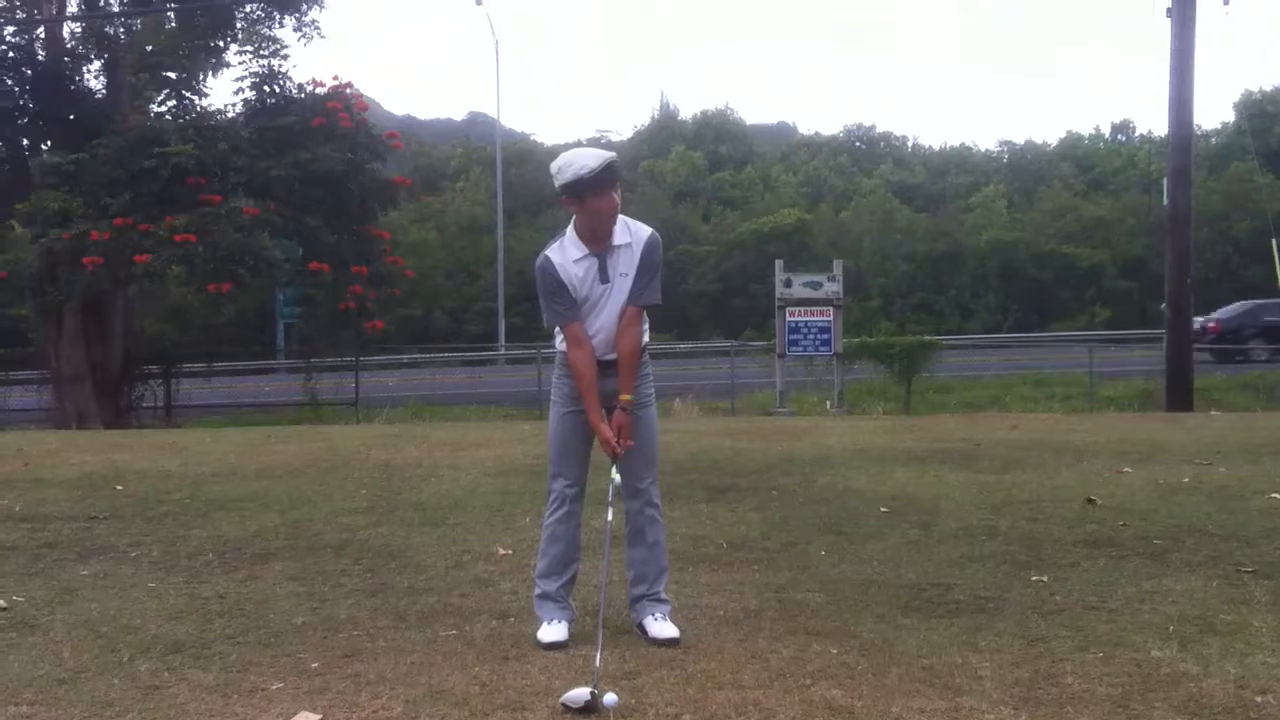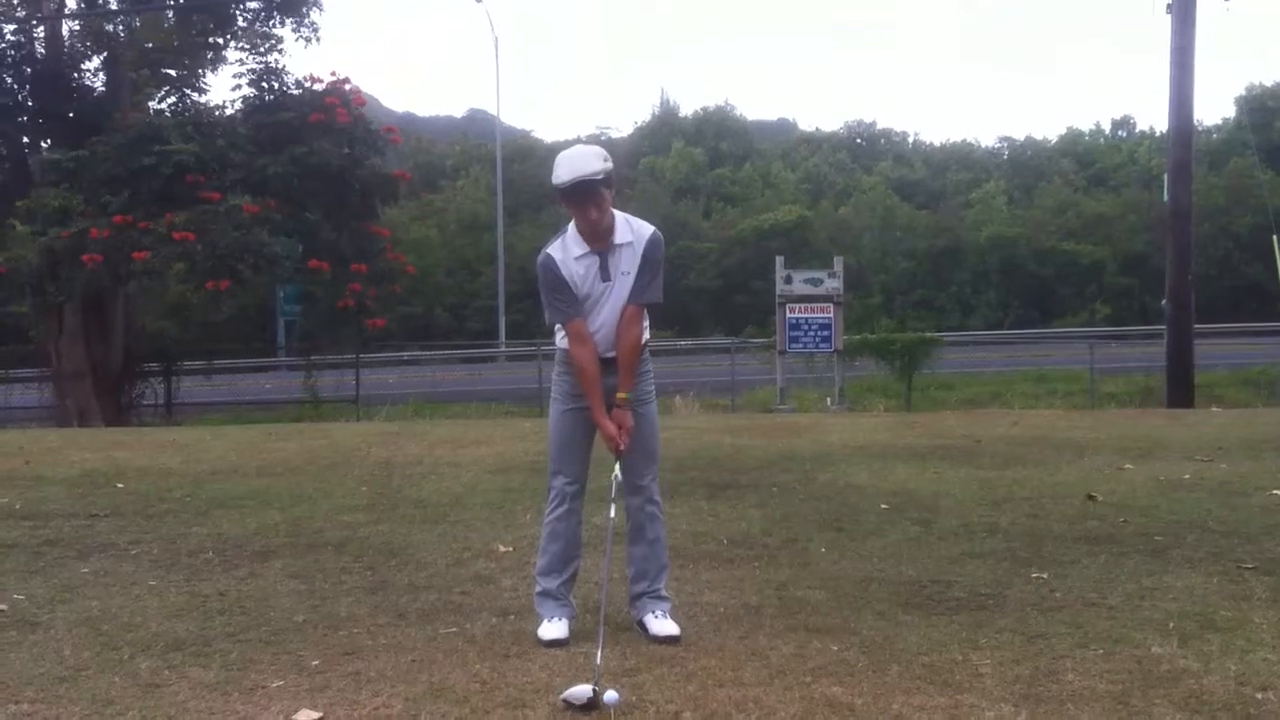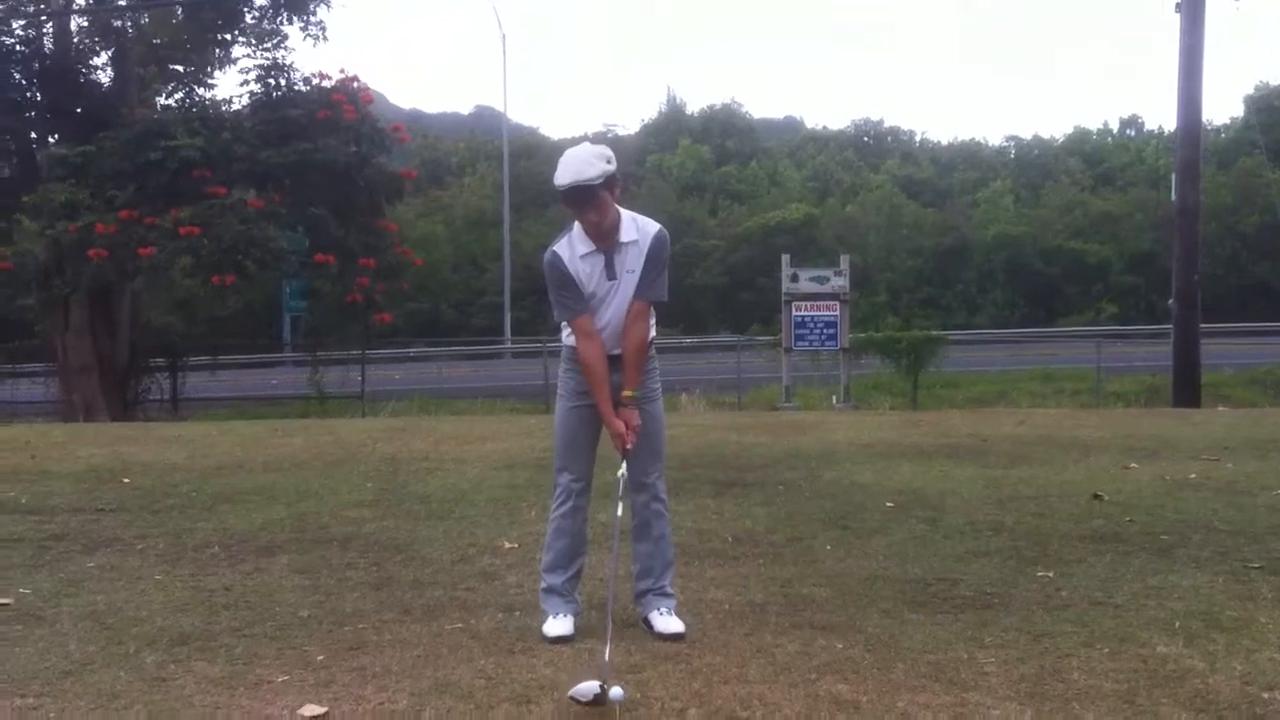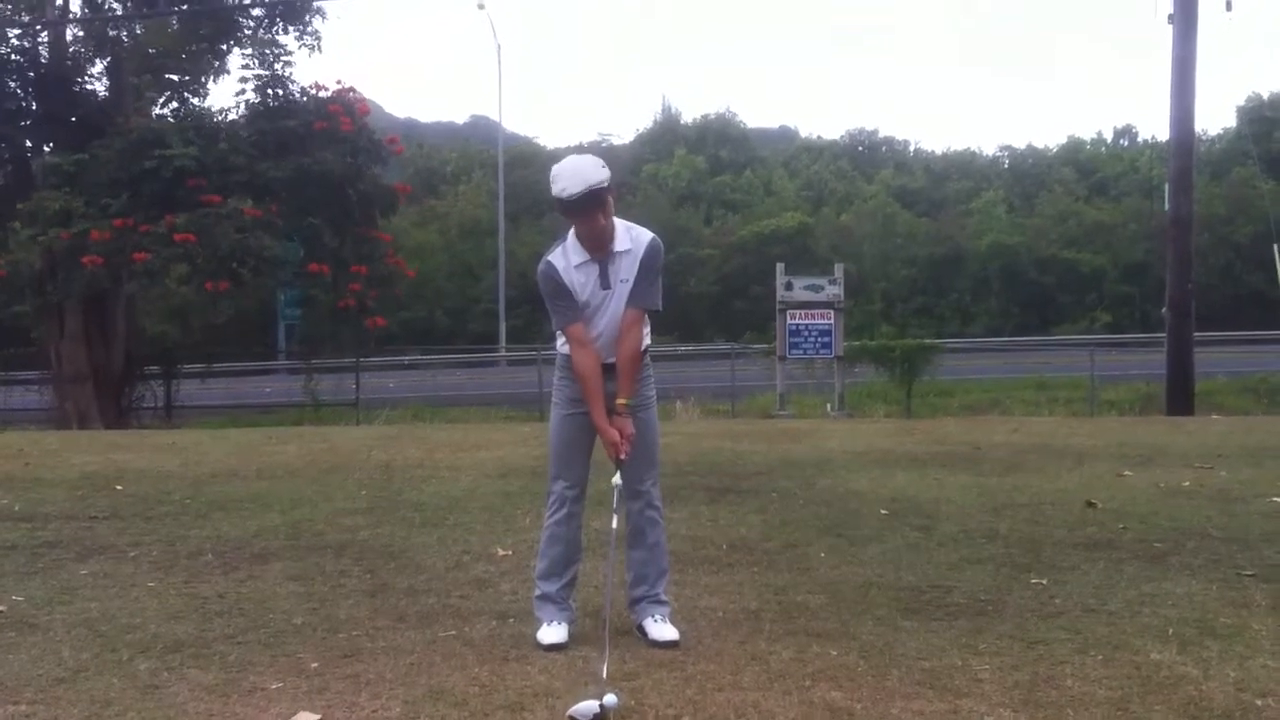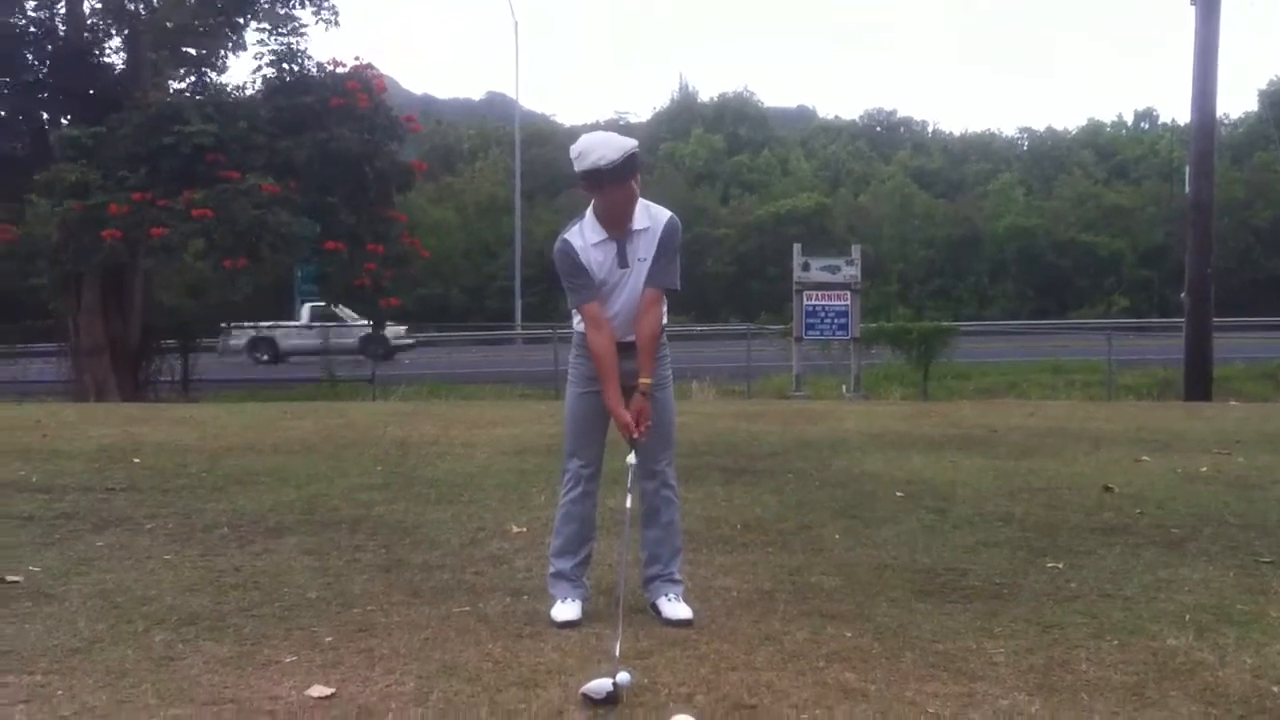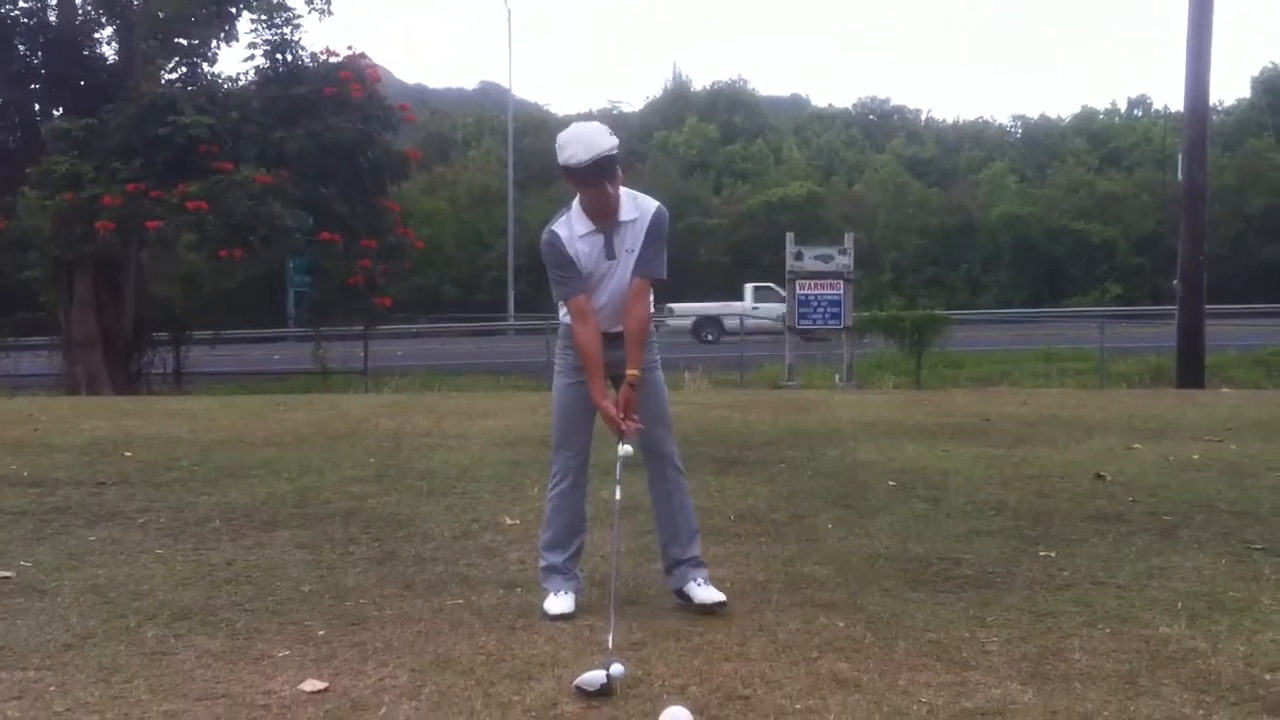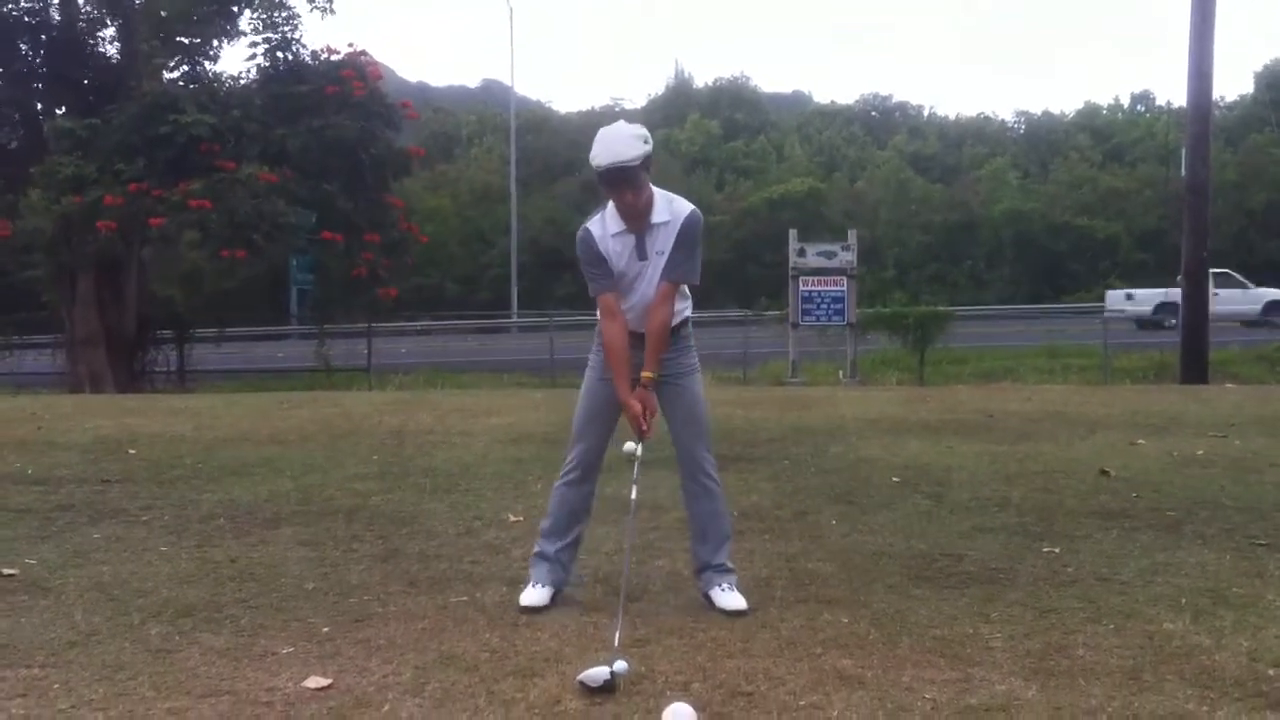
dt=0.5s
person 1, frame 1
left shoulder: (645, 242)
right shoulder: (552, 263)
left elbow: (630, 326)
right elbow: (577, 345)
left wrist: (624, 405)
right wrist: (597, 419)
left hip: (632, 372)
right hip: (574, 376)
left knee: (643, 491)
right knee: (565, 491)
left ankle: (650, 605)
right ankle: (554, 608)
person 1, frame 2
left shoulder: (646, 241)
right shoulder: (553, 260)
left elbow: (630, 326)
right elbow: (579, 341)
left wrist: (623, 403)
right wrist: (600, 416)
left hip: (632, 368)
right hip: (574, 372)
left knee: (643, 488)
right knee: (565, 488)
left ankle: (651, 602)
right ankle: (554, 605)
person 1, frame 3
left shoulder: (652, 239)
right shoulder: (559, 258)
left elbow: (637, 324)
right elbow: (586, 339)
left wrist: (629, 402)
right wrist: (608, 413)
left hip: (639, 366)
right hip: (580, 370)
left knee: (648, 485)
right knee: (570, 485)
left ankle: (656, 598)
right ankle: (559, 601)
person 1, frame 4
left shoulder: (646, 247)
right shoulder: (553, 267)
left elbow: (630, 332)
right elbow: (581, 347)
left wrist: (622, 409)
right wrist: (601, 422)
left hip: (633, 374)
right hip: (575, 378)
left knee: (643, 493)
right knee: (565, 492)
left ankle: (650, 606)
right ankle: (553, 608)
person 1, frame 5
left shoulder: (664, 226)
right shoulder: (571, 245)
left elbow: (651, 311)
right elbow: (597, 326)
left wrist: (643, 390)
right wrist: (614, 403)
left hip: (649, 355)
right hip: (592, 357)
left knee: (658, 472)
right knee: (580, 471)
left ankle: (664, 584)
right ankle: (567, 585)
person 1, frame 6
left shoulder: (651, 216)
right shoulder: (557, 237)
left elbow: (637, 302)
right elbow: (582, 319)
left wrist: (632, 381)
right wrist: (600, 397)
left hip: (638, 342)
right hip: (579, 347)
left knee: (664, 457)
right knee: (568, 464)
left ankle: (687, 570)
right ankle: (559, 578)
person 1, frame 7
left shoulder: (685, 219)
right shoulder: (592, 235)
left elbow: (664, 304)
right elbow: (612, 316)
left wrist: (649, 382)
right wrist: (626, 393)
left hip: (673, 346)
right hip: (613, 346)
left knee: (698, 460)
right knee: (581, 459)
left ankle: (716, 574)
right ankle: (548, 569)
